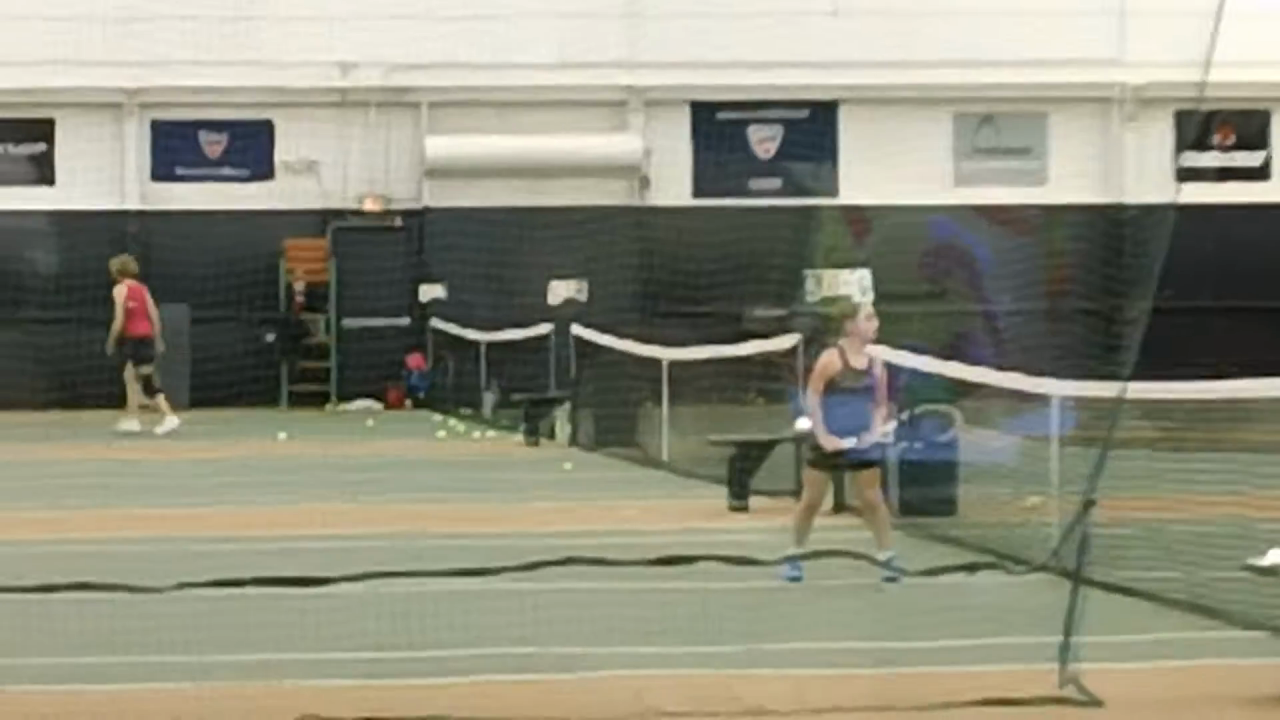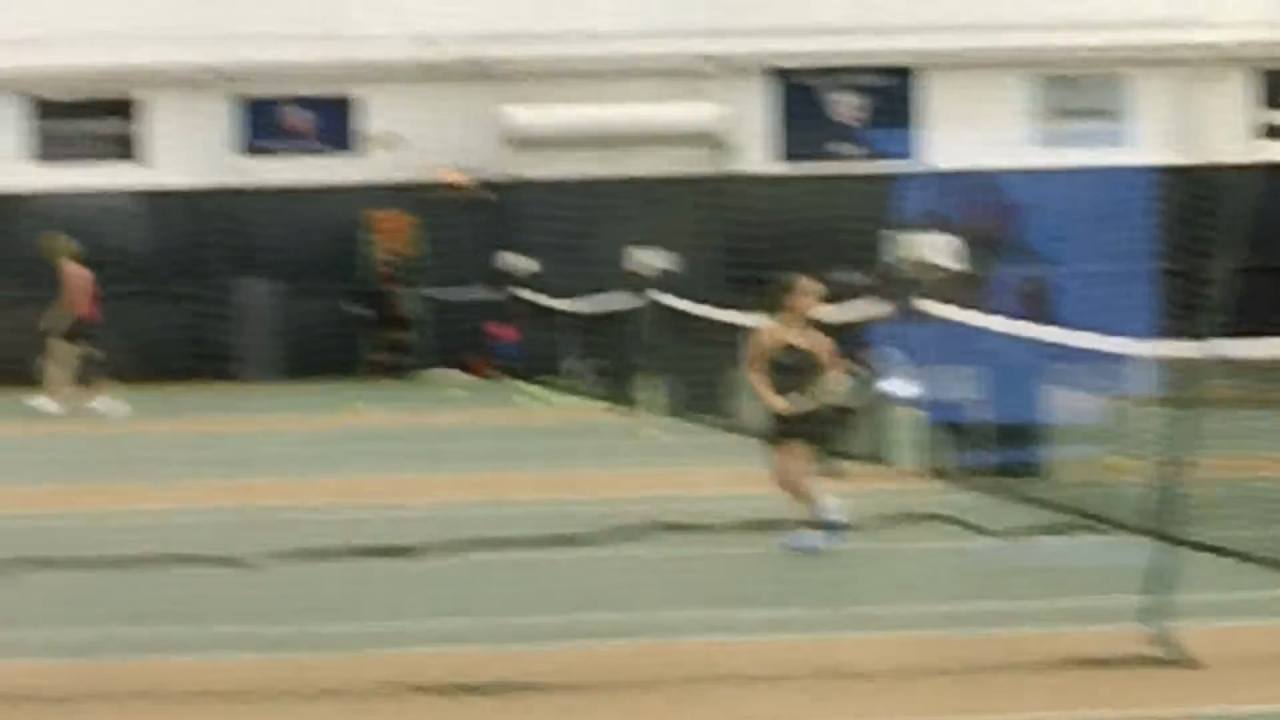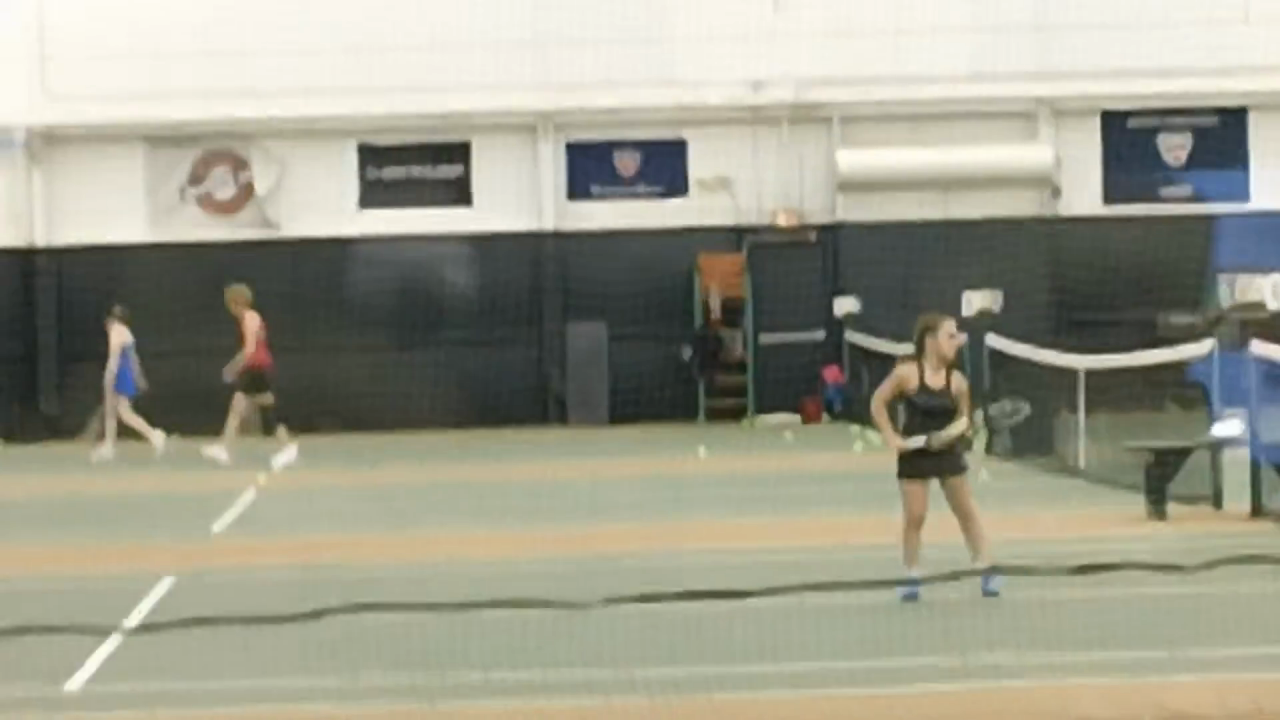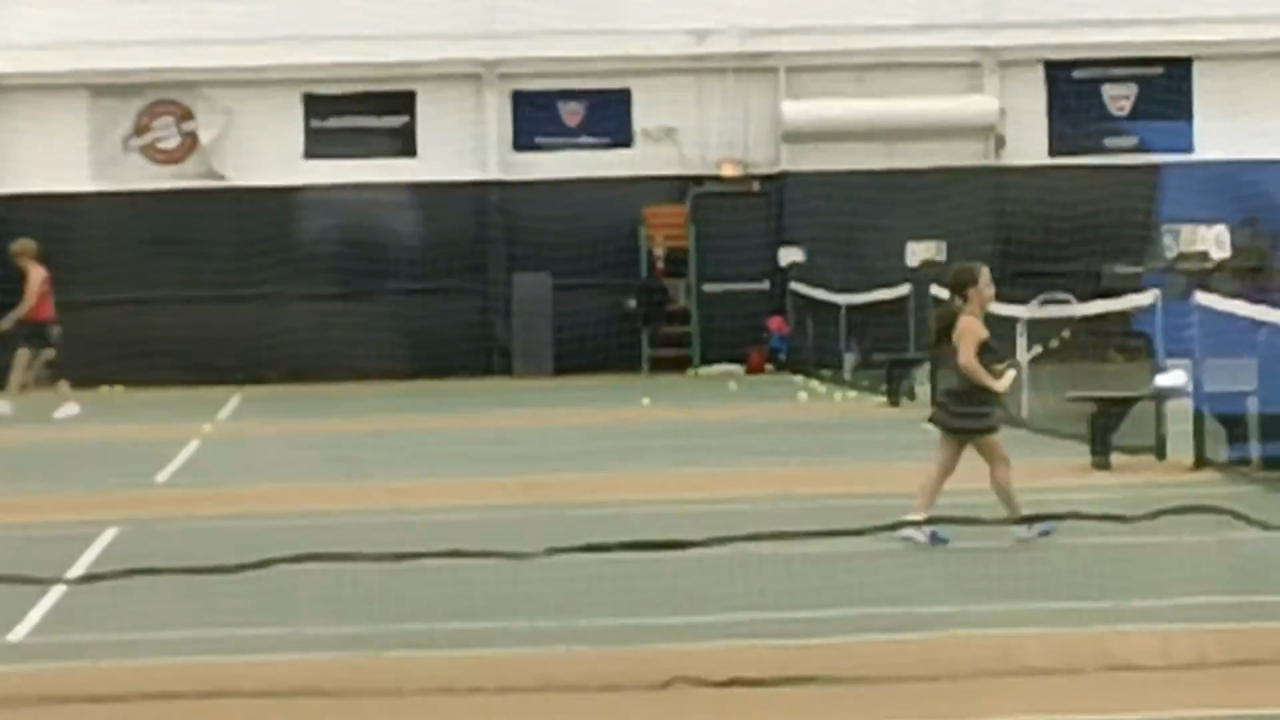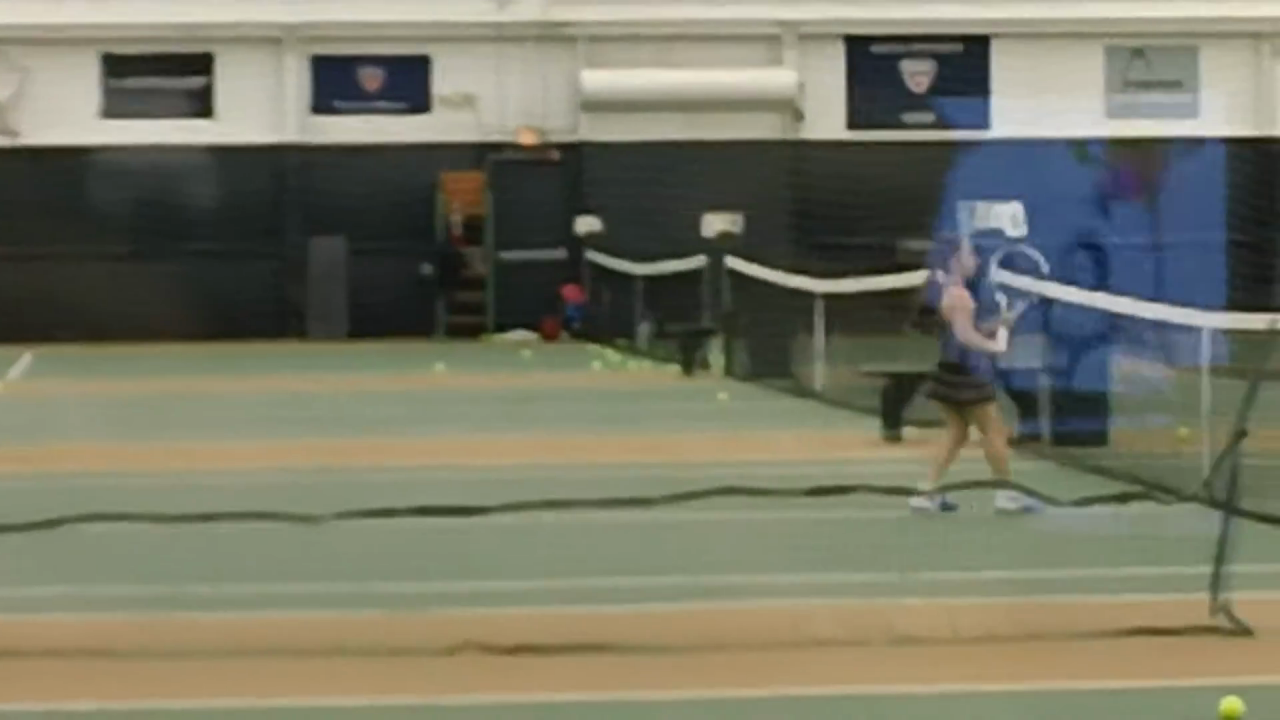
dt=1s
person 1, frame 1
left shoulder: (876, 365)
right shoulder: (830, 359)
left elbow: (881, 404)
right elbow: (811, 399)
left wrist: (876, 430)
right wrist: (822, 435)
left hip: (863, 442)
right hip: (829, 441)
left knee: (873, 500)
right knee: (811, 501)
left ankle: (886, 557)
right ankle: (794, 556)
person 1, frame 2
left shoulder: (817, 341)
right shoulder: (768, 335)
left elbow: (833, 374)
right elbow: (753, 371)
left wrist: (820, 394)
right wrist: (772, 400)
left hip: (808, 414)
right hip: (784, 415)
left knee: (791, 474)
right knee: (783, 476)
right ankle: (824, 507)
person 1, frame 3
left shoulder: (957, 381)
right shoulder: (906, 373)
left elbow: (963, 420)
right elbow: (878, 403)
left wrist: (951, 434)
right wrist: (892, 438)
left hip: (947, 452)
right hip: (915, 453)
left knee: (966, 511)
right knee: (915, 516)
left ankle: (985, 570)
right ankle: (912, 579)
person 1, frame 4
left shoulder: (959, 321)
right shoulder: (969, 323)
right elbow: (966, 362)
left wrist: (998, 370)
right wrist: (994, 383)
left hip: (954, 403)
right hip: (968, 406)
left knee: (944, 466)
right knee: (1000, 462)
left ankle: (916, 523)
right ankle: (1023, 524)
person 1, frame 5
left shoulder: (948, 293)
right shoulder: (958, 296)
right elbow: (964, 337)
left wrist: (990, 328)
right wrist: (995, 346)
left hip: (951, 374)
right hip: (962, 376)
left knee: (954, 435)
right knee: (995, 431)
left ankle: (927, 493)
right ankle: (1006, 493)
